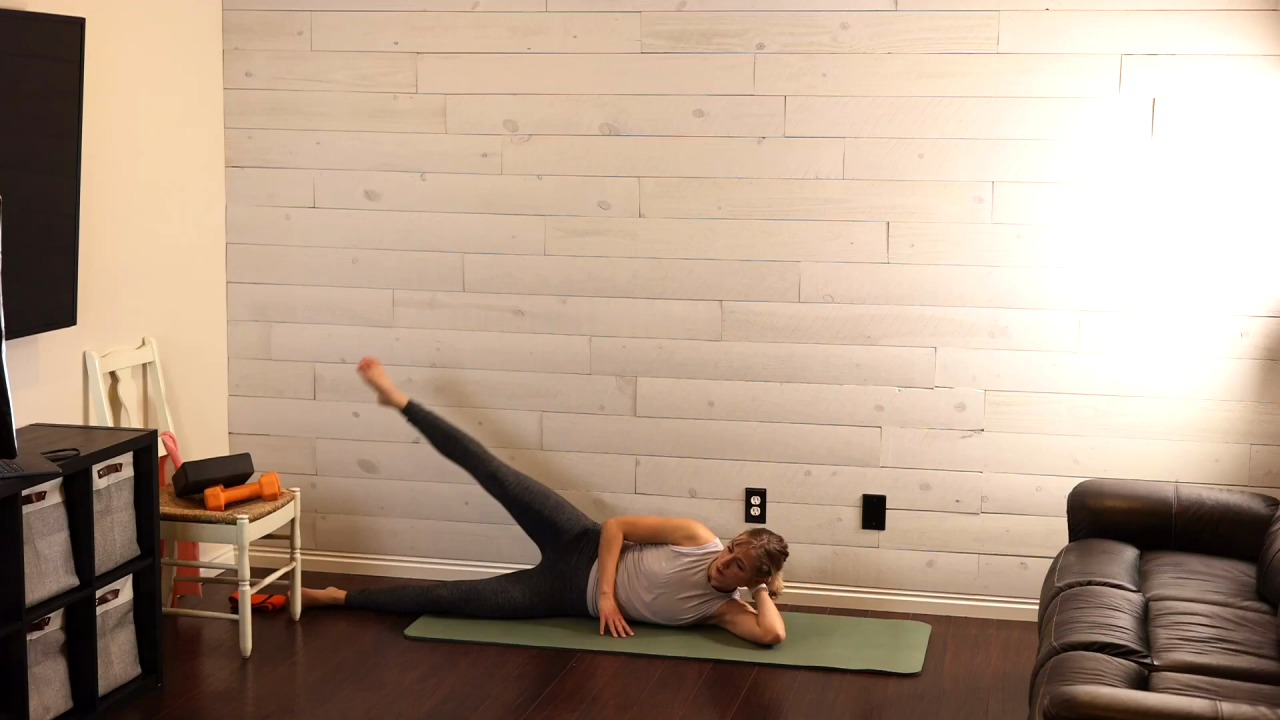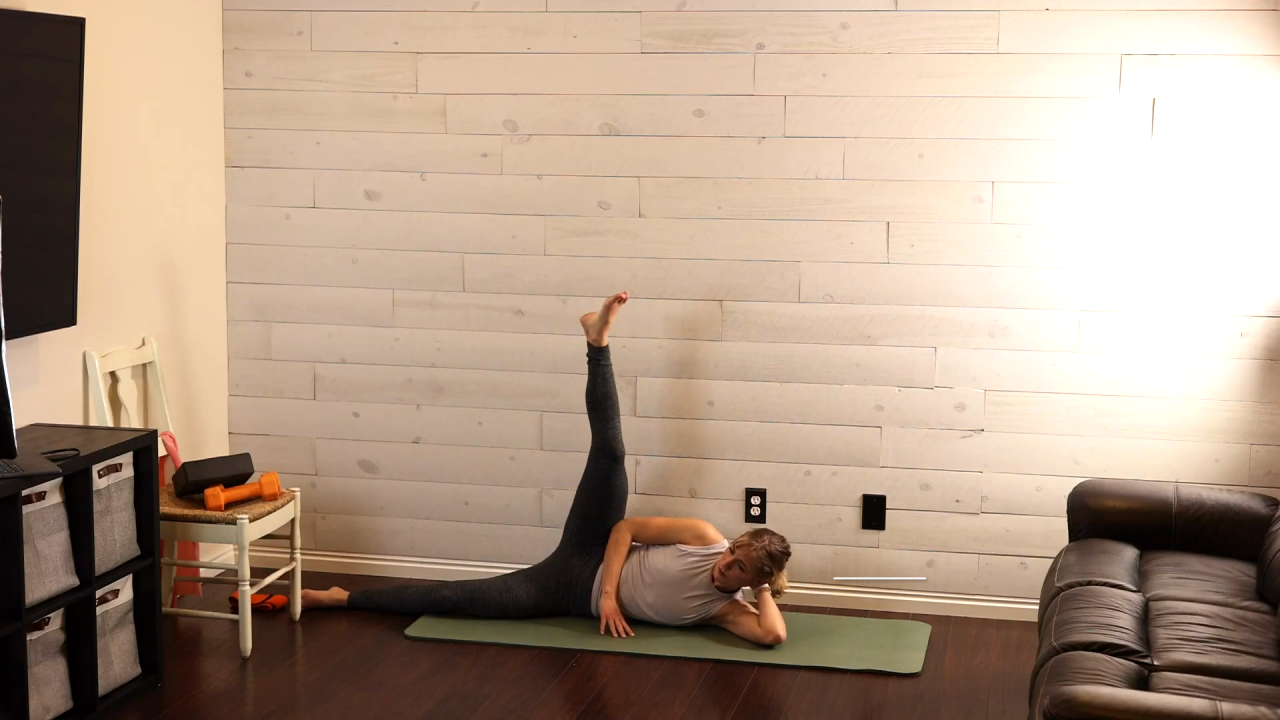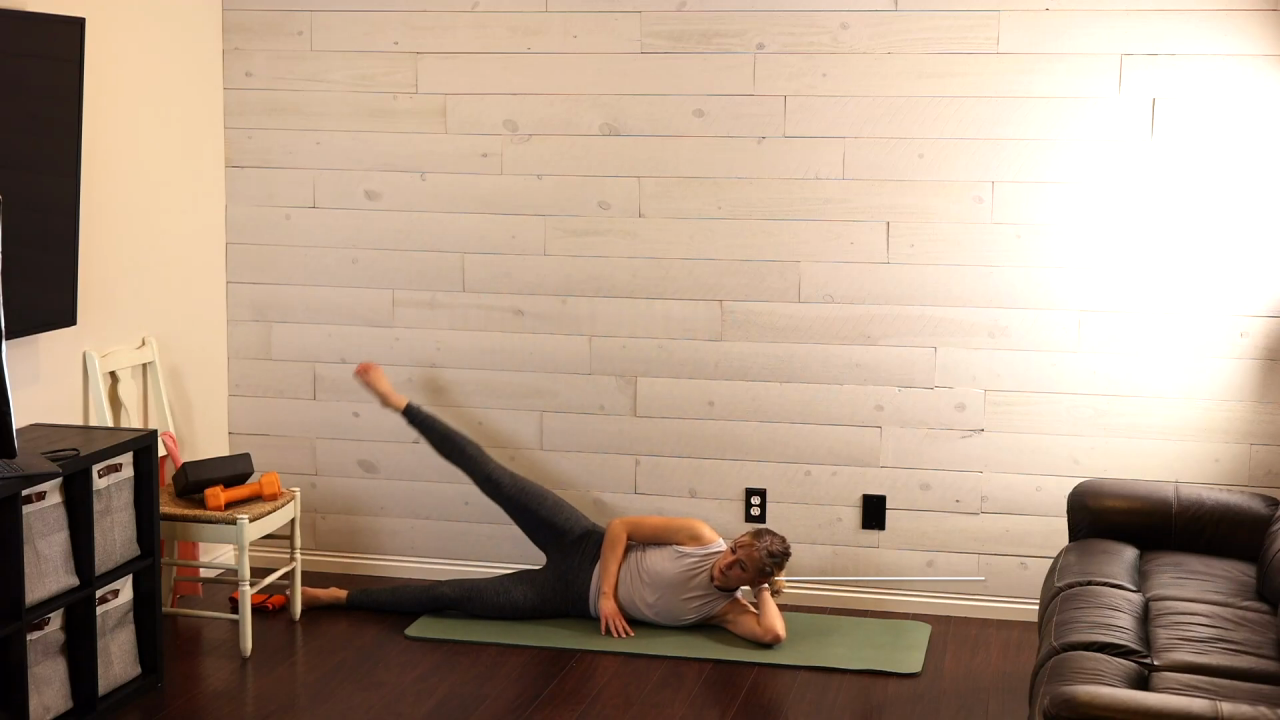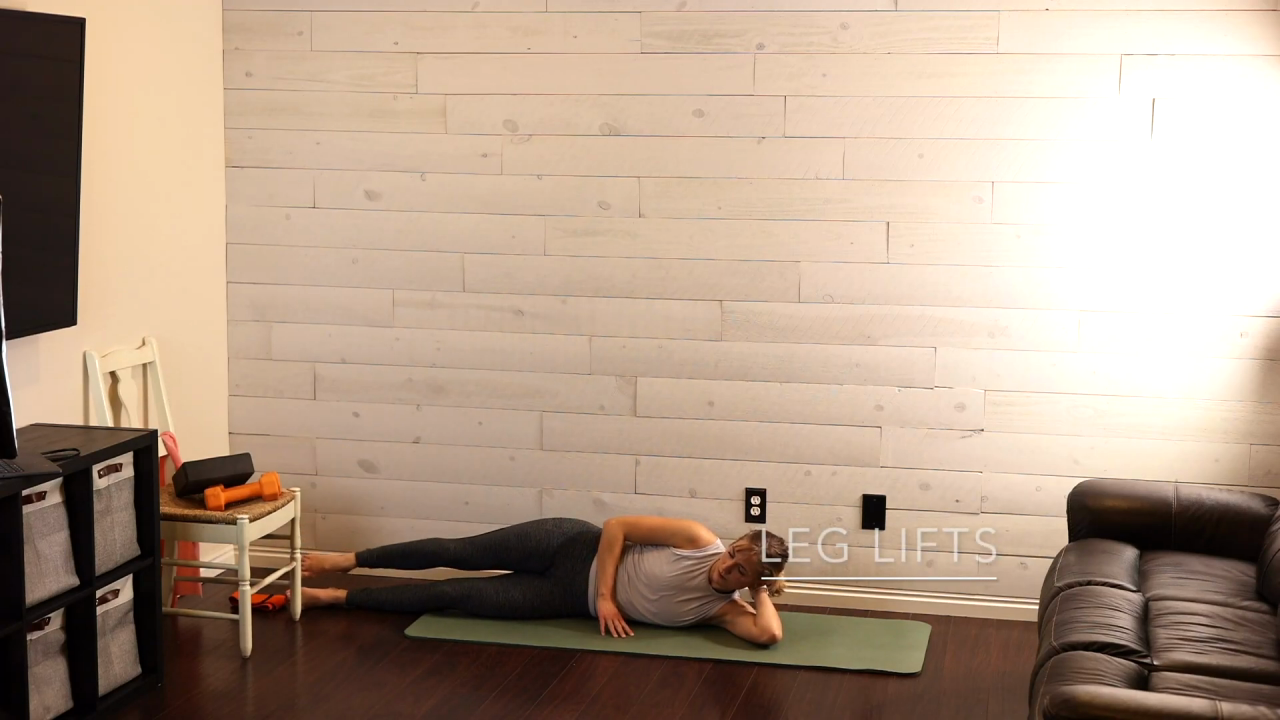
dt=0.5s
person 1, frame 1
left shoulder: (727, 609)
right shoulder: (700, 538)
left elbow: (773, 634)
right elbow: (616, 527)
left wrist: (762, 592)
right wrist: (607, 594)
left hip: (573, 598)
right hip: (583, 558)
left knee: (454, 598)
right knee: (490, 472)
left ankle: (338, 597)
right ankle: (400, 401)
person 1, frame 2
left shoulder: (725, 606)
right shoulder: (705, 537)
left elbow: (773, 635)
right elbow: (626, 527)
left wrist: (764, 591)
right wrist: (610, 592)
left hip: (579, 597)
right hip: (591, 556)
left knee: (457, 598)
right knee: (609, 449)
left ankle: (342, 599)
person 1, frame 3
left shoulder: (724, 610)
right shoulder: (701, 534)
left elbow: (773, 634)
right elbow: (620, 529)
right wrist: (610, 584)
left hip: (575, 602)
right hip: (581, 547)
left knee: (451, 597)
right knee: (488, 475)
left ankle: (337, 596)
right ankle: (400, 403)
person 1, frame 4
left shoulder: (723, 609)
right shoulder: (699, 539)
left elbow: (769, 633)
right elbow: (616, 525)
left wrist: (762, 589)
right wrist: (606, 593)
left hip: (573, 598)
right hip: (575, 549)
left knee: (452, 595)
right knee: (458, 553)
left ankle: (336, 597)
right ankle: (348, 560)
